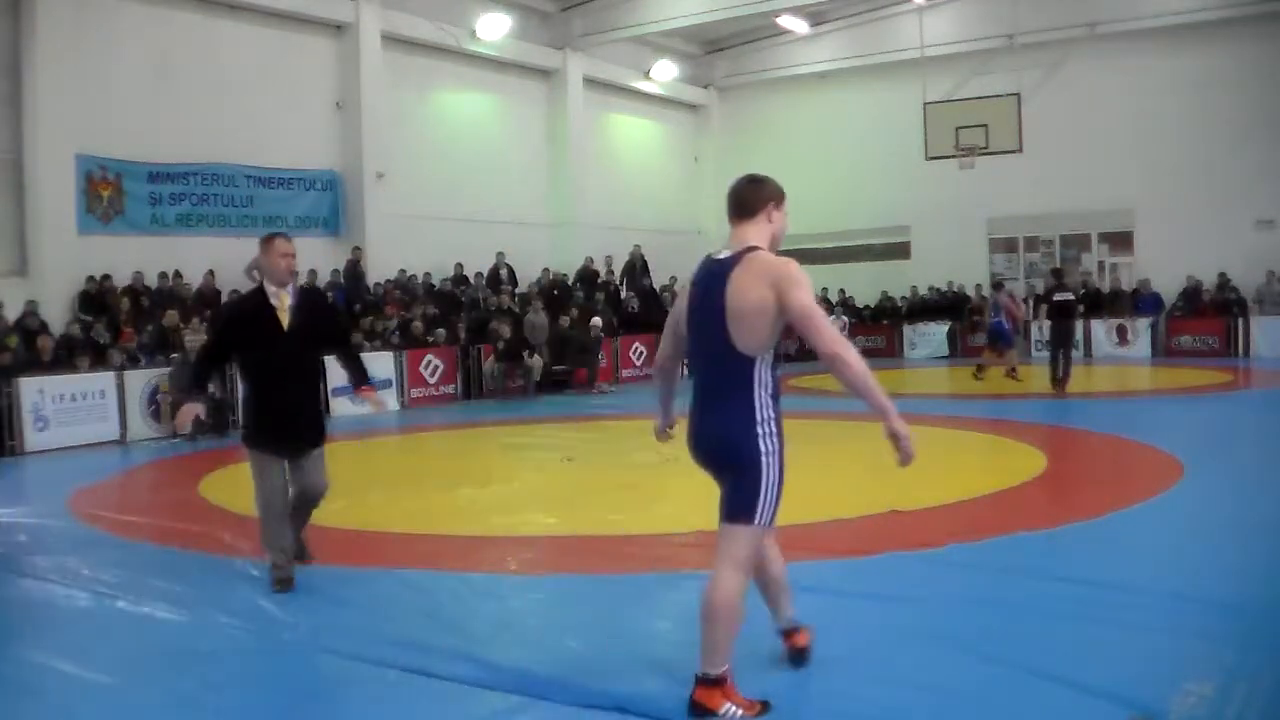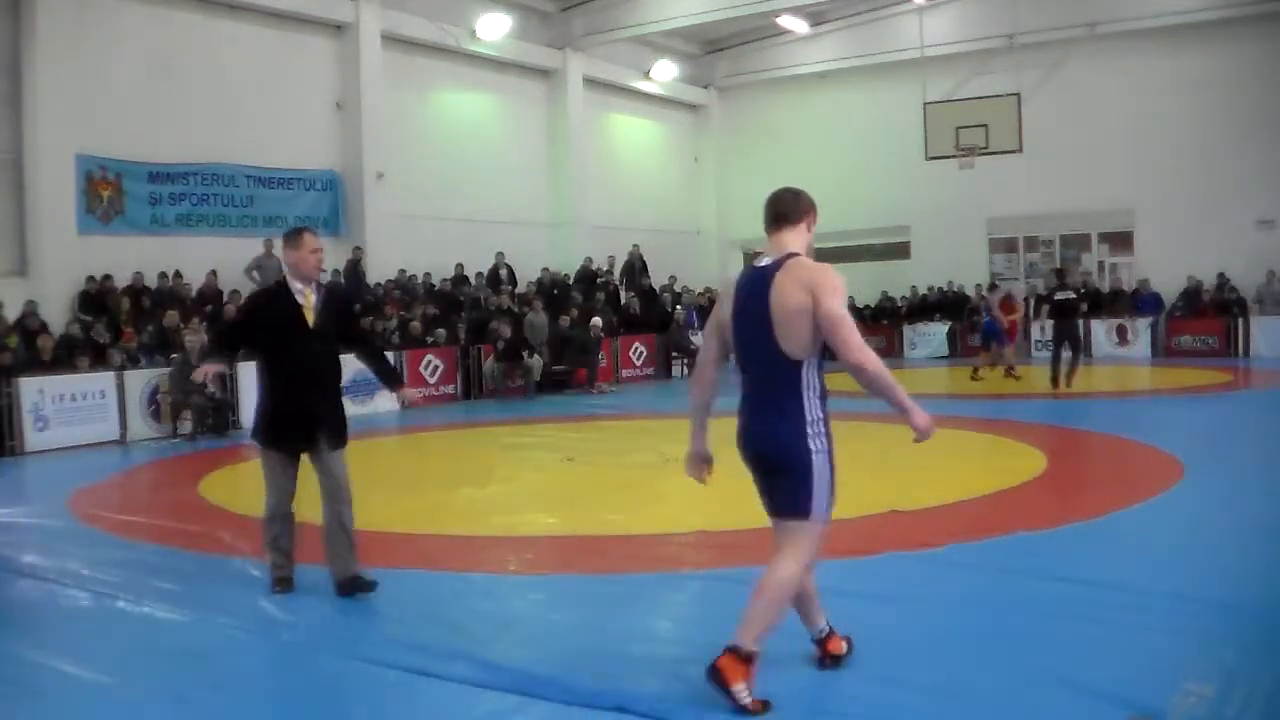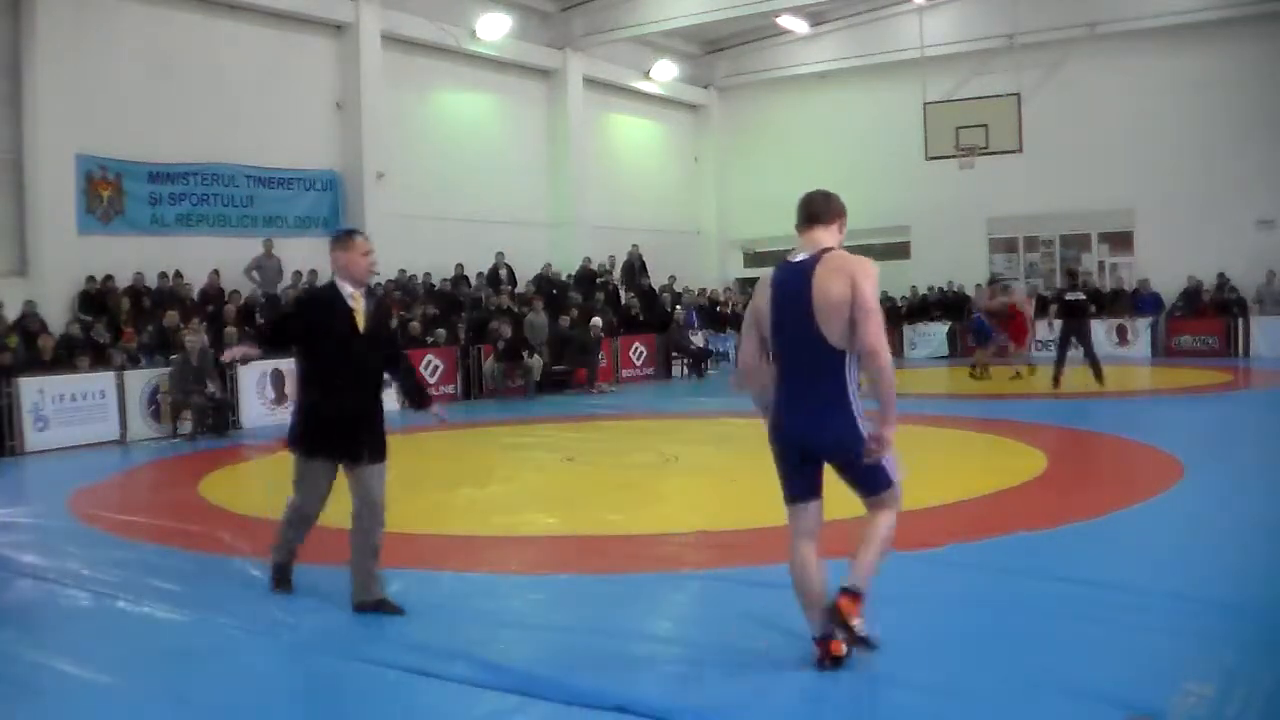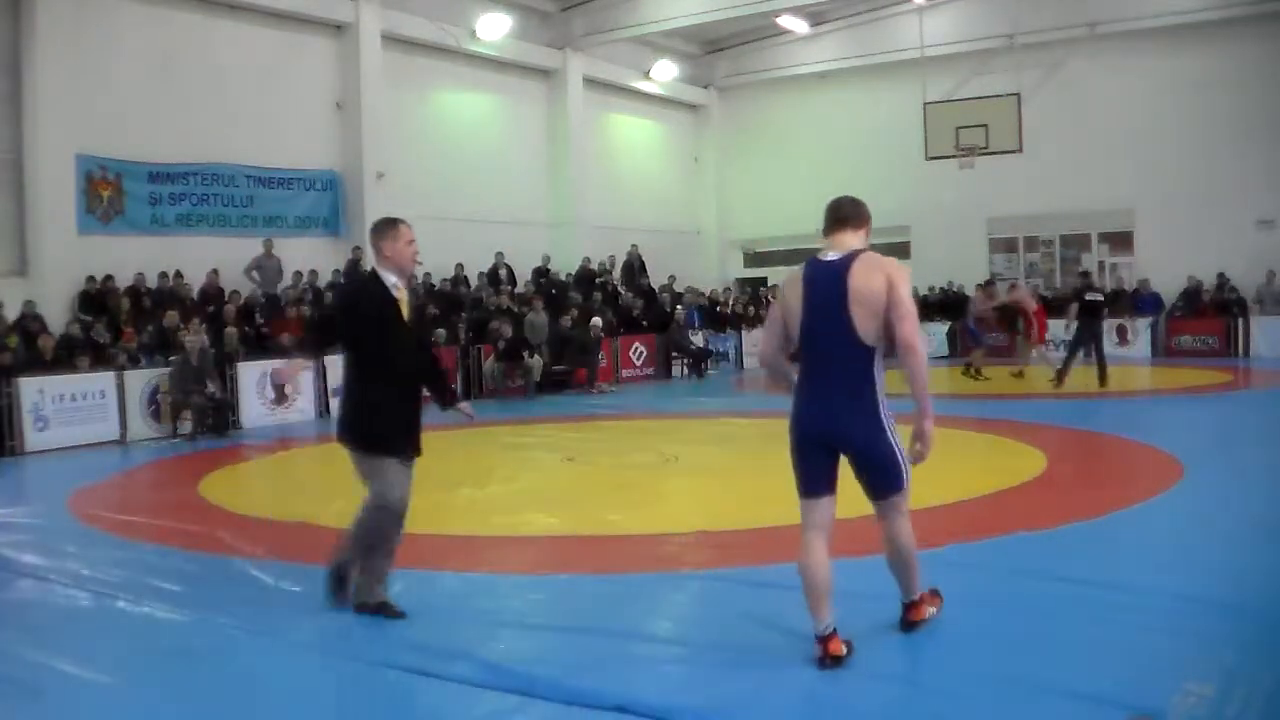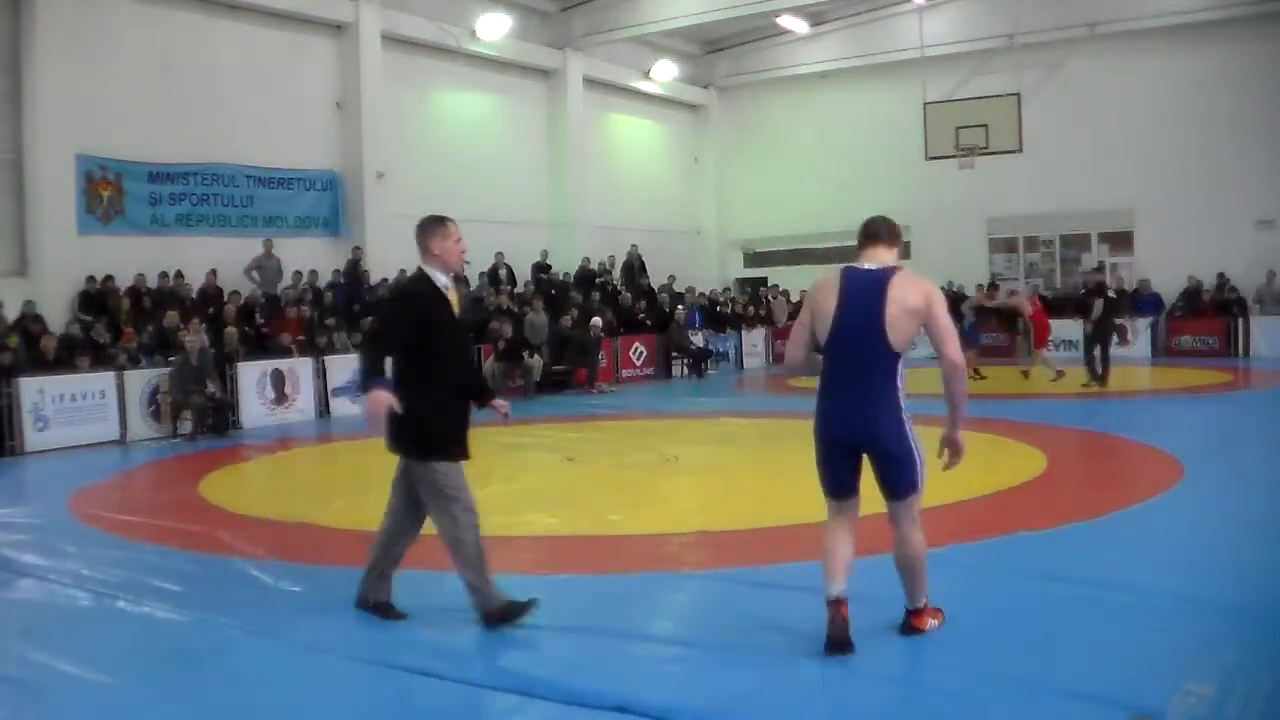
dt=0.2s
person 1, frame 1
left shoulder: (700, 275)
right shoulder: (778, 271)
left elbow: (665, 356)
right elbow: (835, 350)
left wrist: (665, 411)
right wrist: (891, 416)
left hip: (706, 427)
right hip: (750, 430)
left knee: (760, 532)
right knee: (735, 557)
left ankle: (790, 630)
person 1, frame 2
left shoulder: (739, 286)
right shoulder: (816, 277)
left elbow: (706, 370)
right elbow: (857, 358)
left wrist: (698, 439)
right wrist: (910, 409)
left hip: (754, 431)
right hip: (801, 432)
left knee: (794, 540)
right knee: (798, 551)
left ankle: (826, 638)
right ankle: (736, 659)
person 1, frame 3
left shoulder: (769, 282)
right shoulder: (855, 268)
left elbow: (750, 366)
right elbow: (873, 347)
right wrist: (888, 420)
left hip: (787, 422)
right hip: (838, 418)
left knee: (804, 533)
right knee: (885, 505)
left ankle: (826, 637)
right ankle: (848, 601)
person 1, frame 4
left shoulder: (795, 281)
right shoulder: (886, 271)
left elbow: (768, 355)
right elbow: (910, 343)
right wrist: (926, 416)
left hip: (808, 416)
right hip: (863, 414)
left knee: (815, 528)
right knee: (892, 512)
left ankle: (827, 638)
right ankle: (914, 604)
person 1, frame 5
left shoulder: (823, 287)
right shoulder: (919, 289)
left elbow: (794, 358)
right elbow: (954, 362)
right wrist: (955, 426)
left hip: (832, 416)
right hip: (885, 417)
left knee: (840, 517)
right knee: (905, 519)
left ankle: (837, 606)
right ankle: (918, 612)
person 2, frame 1
left shoulder: (315, 302)
right shoulder: (242, 310)
left elbow: (342, 346)
right elbow: (212, 354)
left wrist: (362, 384)
right wrist: (197, 397)
left hip: (307, 417)
right hip: (265, 420)
left knee: (313, 487)
right knee: (272, 499)
left ankle: (292, 534)
right ankle: (281, 567)
person 2, frame 2
left shoulder: (337, 300)
right shoulder: (264, 303)
left elbow: (363, 344)
right elbow: (229, 338)
left wrist: (395, 382)
right wrist: (216, 360)
left hip: (326, 417)
right hip: (281, 418)
left knee: (338, 493)
right knee: (280, 500)
left ankle: (346, 574)
right ankle: (281, 569)
person 2, frame 3
left shoulder: (377, 307)
right shoulder: (313, 305)
left elbow: (393, 358)
right elbow: (275, 336)
left wrist: (421, 399)
right wrist: (251, 348)
left hip: (366, 427)
right hip: (321, 426)
left knee: (372, 508)
right knee: (307, 503)
left ankle: (368, 593)
right ankle: (283, 560)
person 2, frame 4
left shoulder: (408, 297)
right shoulder: (359, 295)
left elbow: (422, 354)
left wrist: (449, 398)
left hip: (403, 423)
right hip: (370, 422)
left knee: (393, 505)
right knee: (390, 499)
left ankle: (369, 593)
right ankle: (345, 561)
person 2, frame 5
left shoulder: (449, 295)
right shoulder: (410, 296)
right elbow: (377, 343)
left wrist: (486, 397)
right wrist: (377, 386)
left hip: (444, 425)
right hip: (423, 426)
left knee: (407, 512)
right knee: (458, 510)
left ankle: (374, 591)
right ankle: (489, 603)
